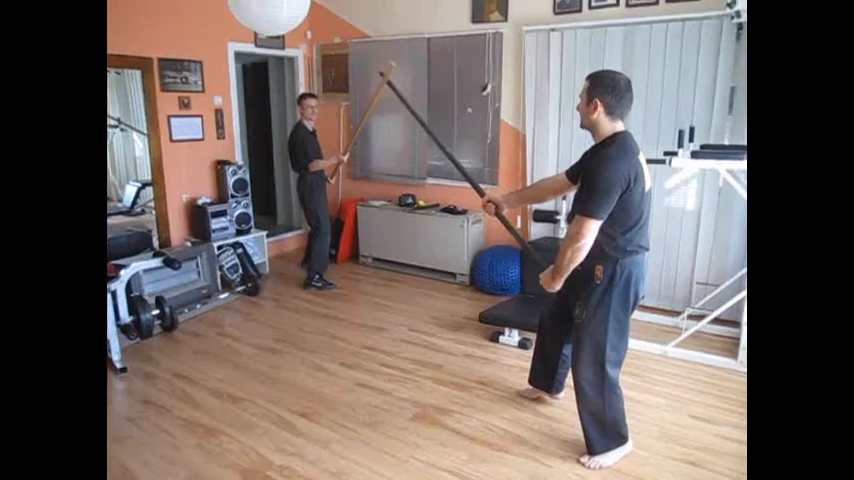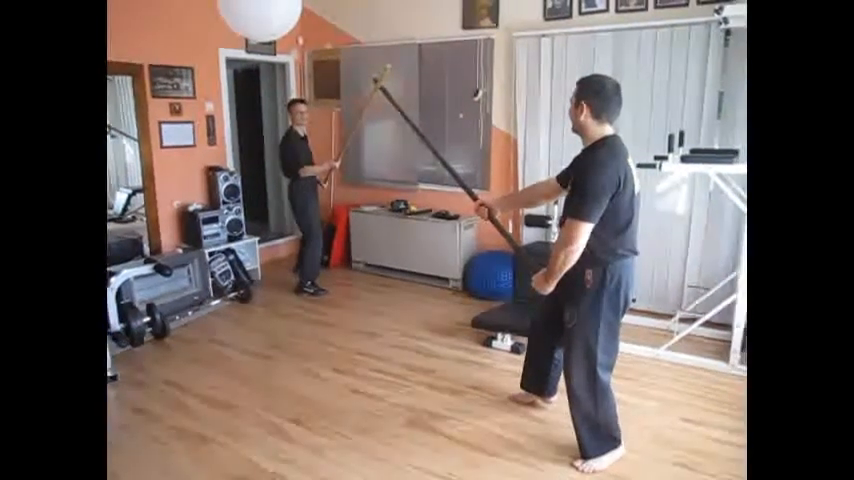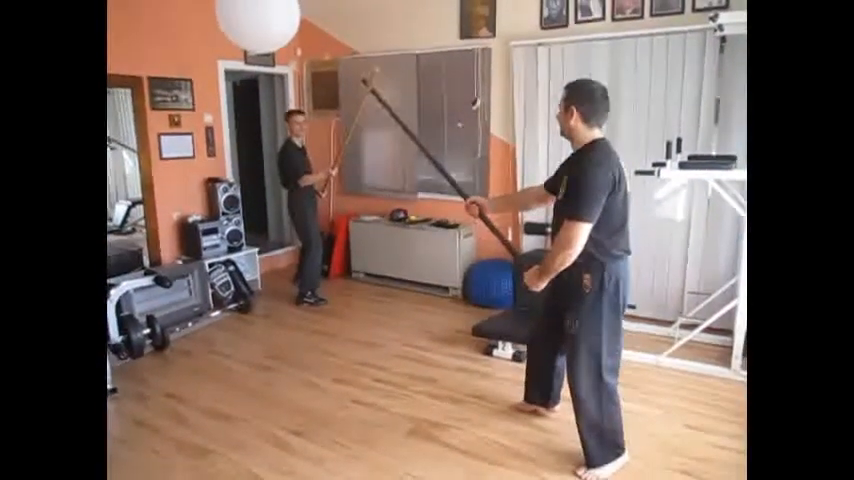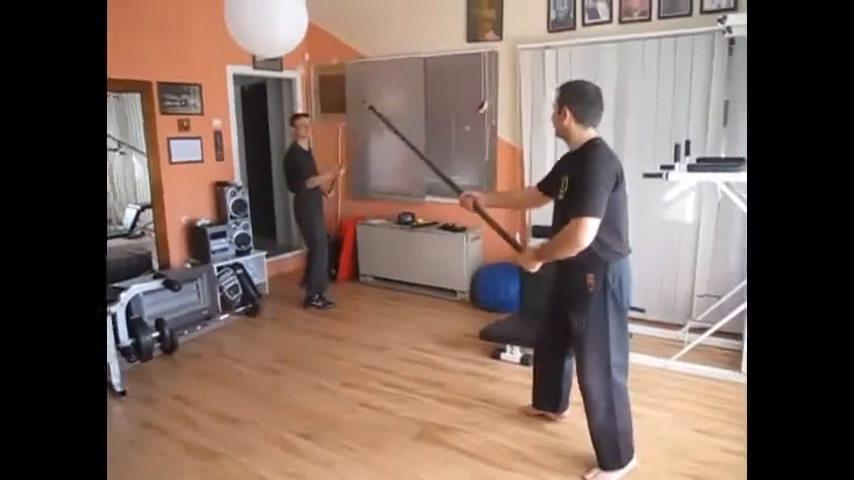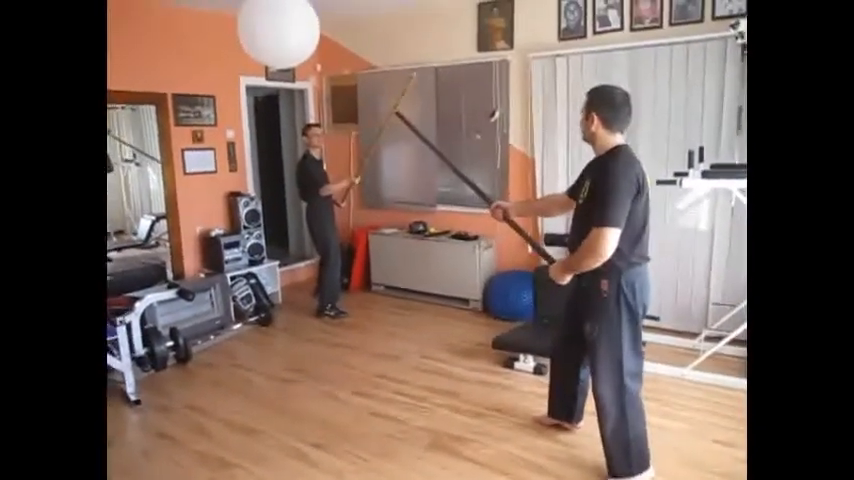
dt=1s
person 1, frame 1
left shoulder: (611, 161)
right shoulder: (610, 149)
left elbow: (581, 235)
right elbow: (557, 184)
left wrist: (556, 275)
right wrist: (507, 200)
left hip: (613, 271)
right hip: (599, 264)
left knee: (593, 359)
right knee: (554, 321)
left ankle: (611, 441)
right ankle: (547, 384)
person 1, frame 2
left shoulder: (601, 164)
right shoulder: (600, 153)
left elbow: (573, 239)
right elbow: (550, 189)
left wrist: (548, 278)
right wrist: (500, 204)
left hip: (602, 275)
right hip: (588, 269)
left knee: (585, 363)
right knee: (545, 326)
left ankle: (604, 445)
right ankle: (539, 389)
person 1, frame 3
left shoulder: (595, 165)
right shoulder: (582, 159)
left elbow: (572, 241)
right elbow: (541, 195)
left wrist: (542, 274)
right wrist: (489, 204)
left hip: (598, 278)
right hip: (577, 273)
left knee: (590, 367)
right knee: (545, 337)
right ankle: (542, 398)
person 1, frame 4
left shoulder: (598, 162)
right shoulder: (572, 161)
left elbow: (580, 236)
right elbow: (534, 195)
left wrist: (536, 256)
right wrist: (483, 198)
left hip: (601, 277)
right hip: (574, 273)
left knee: (599, 369)
right knee: (551, 341)
right ankle: (550, 404)
person 1, frame 5
left shoulder: (620, 170)
right shoulder: (600, 165)
left elbow: (602, 247)
right elbow: (565, 201)
left wrist: (564, 269)
right wrist: (514, 208)
left hip: (617, 284)
right hip: (594, 281)
left knee: (614, 376)
right knee: (567, 348)
right ankle: (565, 413)
person 2, frame 1
left shoulder: (310, 131)
right shoulder: (299, 134)
right elbow: (311, 165)
left wrist: (324, 173)
right wrist: (335, 160)
left hip: (316, 183)
right hip: (309, 184)
left knee: (318, 226)
right knee: (323, 229)
left ankle: (309, 259)
right ankle: (314, 276)
person 2, frame 2
left shoulder: (302, 136)
right shoulder: (290, 140)
right elbow: (301, 171)
left wrist: (317, 176)
right wrist: (326, 167)
left hip: (308, 189)
right hip: (301, 190)
left knee: (310, 233)
right knee: (314, 235)
left ankle: (302, 266)
right ankle: (306, 282)
person 2, frame 3
left shoulder: (300, 147)
right shoulder: (288, 150)
right elbow: (301, 180)
left wrist: (316, 187)
right wrist: (324, 175)
left hip: (307, 199)
right hip: (299, 201)
left knee: (309, 243)
right knee: (314, 245)
left ankle: (301, 277)
right ankle: (306, 292)
person 2, frame 4
left shoulder: (307, 151)
right shoulder: (294, 154)
right elbow: (308, 182)
left wrist: (322, 188)
right wrist: (332, 175)
left hip: (313, 203)
right hip: (305, 204)
left knee: (316, 247)
right knee: (319, 248)
left ankle: (310, 281)
right ankle: (314, 295)
person 2, frame 5
left shoulder: (317, 161)
right shoulder: (307, 163)
right elbow: (322, 189)
left wrist: (334, 199)
right wrist: (347, 183)
left hip: (324, 212)
right hip: (318, 214)
left knee: (328, 256)
right knee: (332, 257)
left ankle: (322, 292)
right ankle: (327, 304)
